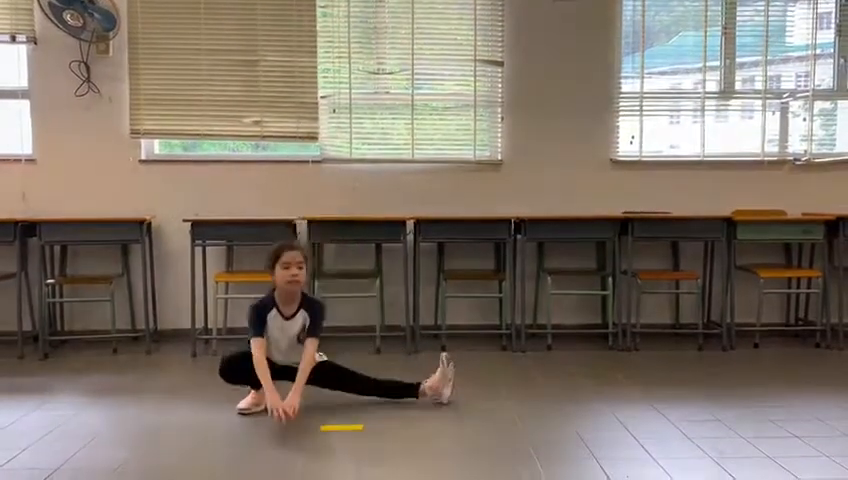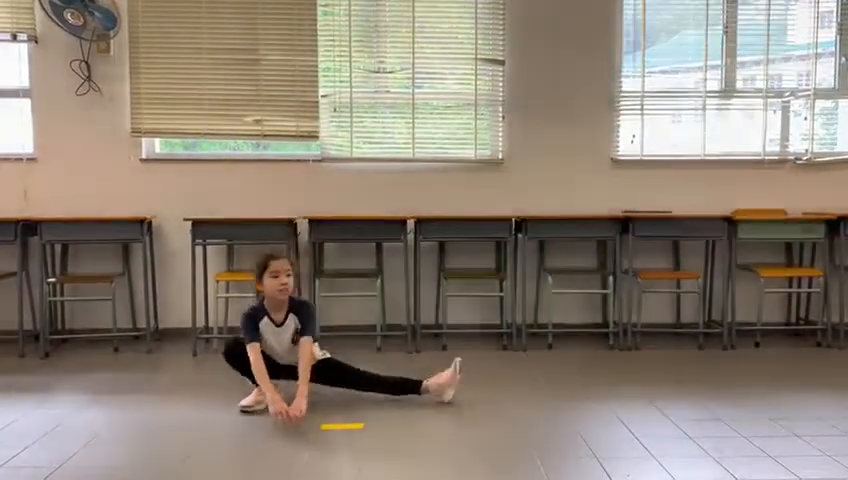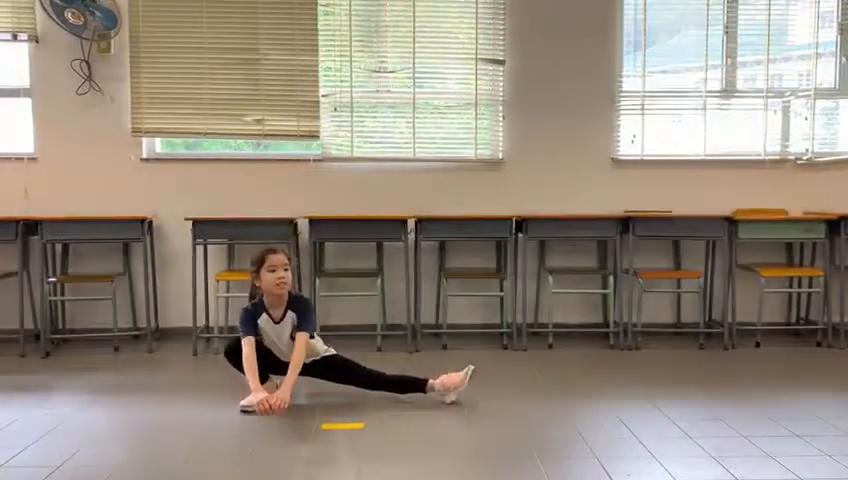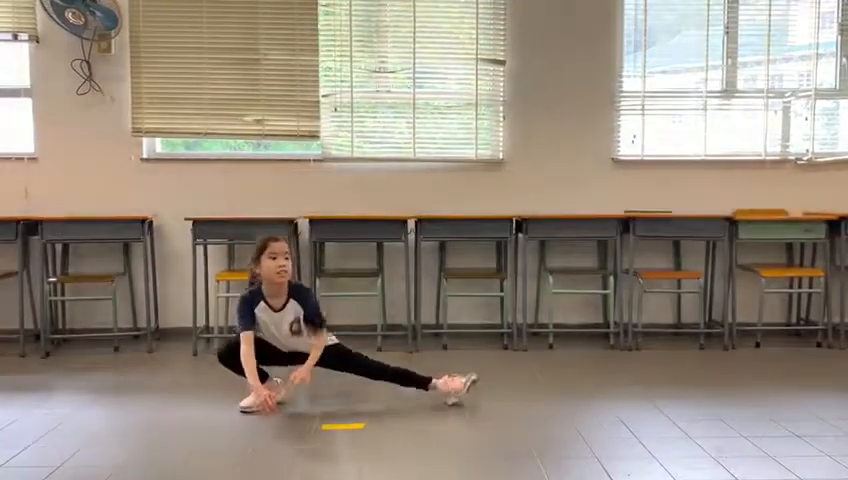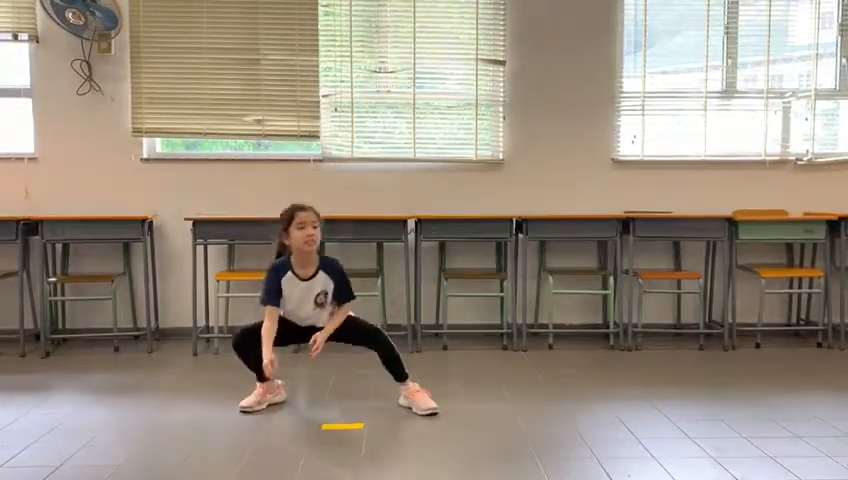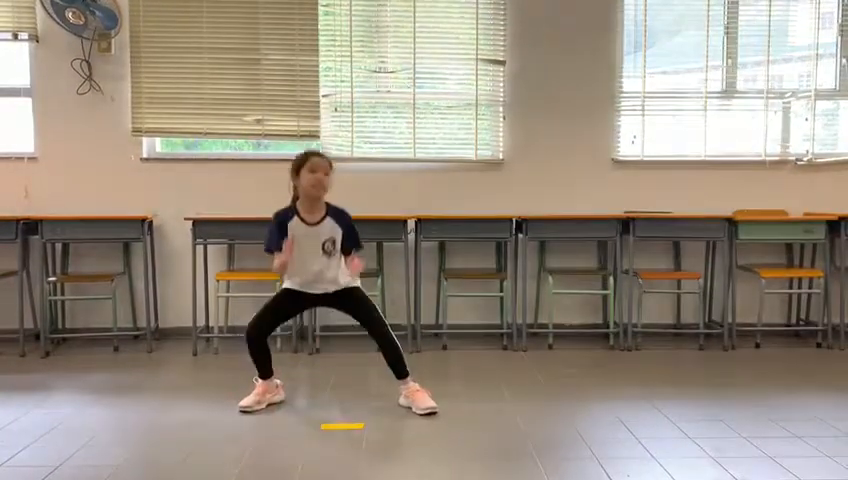
dt=0.3s
person 1, frame 1
left shoulder: (314, 307)
right shoulder: (260, 309)
left elbow: (309, 352)
right elbow: (258, 353)
left wrist: (295, 394)
right wrist: (272, 394)
left hip: (306, 363)
right hip: (272, 363)
left knee: (363, 383)
right knee: (228, 369)
left ankle: (425, 389)
right ankle: (259, 392)
person 1, frame 2
left shoulder: (303, 309)
right shoulder: (251, 317)
left elbow: (306, 351)
right elbow: (256, 358)
left wrist: (302, 396)
right wrist: (271, 395)
left hip: (312, 363)
right hip: (275, 364)
left knee: (366, 380)
right knee: (233, 348)
left ankle: (430, 386)
right ankle: (262, 392)
person 1, frame 3
left shoulder: (302, 305)
right shoulder: (251, 313)
left elbow: (301, 345)
right elbow: (248, 351)
left wrist: (286, 388)
right wrist: (257, 389)
left hip: (315, 358)
right hip: (277, 360)
left knee: (371, 379)
right knee: (234, 349)
left ankle: (435, 385)
right ankle: (266, 385)
person 1, frame 4
left shoulder: (304, 295)
right shoulder: (249, 300)
left elbow: (319, 336)
right elbow: (247, 345)
left wrist: (308, 366)
right wrist: (257, 386)
left hip: (314, 348)
right hip: (279, 351)
left knee: (372, 367)
right knee: (228, 354)
left ankle: (439, 384)
right ankle: (272, 388)
person 1, frame 5
left shoulder: (333, 268)
right shoulder: (277, 271)
left elbow: (342, 308)
right elbow: (270, 318)
left wrist: (324, 334)
right wrist: (267, 354)
left hip: (330, 322)
right hip: (294, 325)
left knee: (376, 336)
right knee: (241, 340)
left ankle: (408, 388)
right ankle: (269, 387)
person 1, frame 6
left shoulder: (340, 218)
right shoulder: (284, 219)
left elbow: (351, 258)
right elbow: (278, 268)
left wrist: (354, 265)
right wrist: (283, 260)
left hip: (339, 286)
right hip: (298, 288)
left knee: (379, 328)
right knee: (255, 330)
left ankle: (409, 387)
right ankle: (267, 384)
